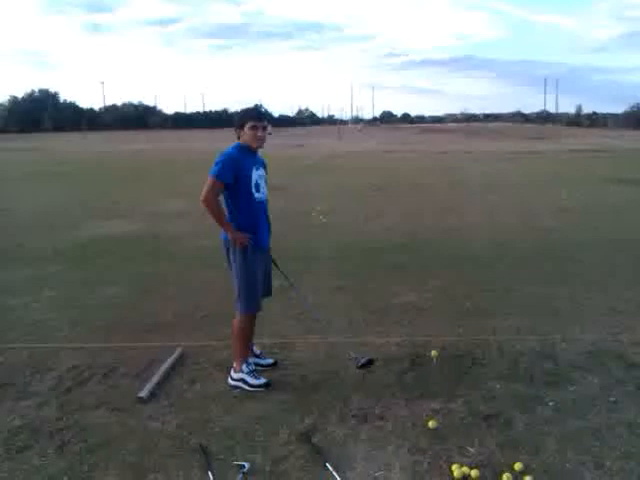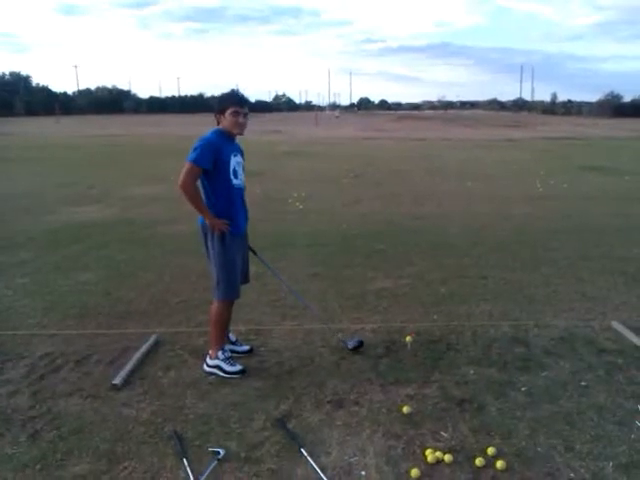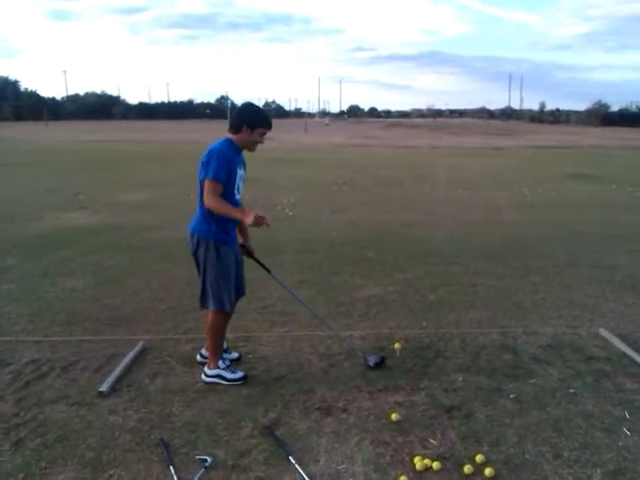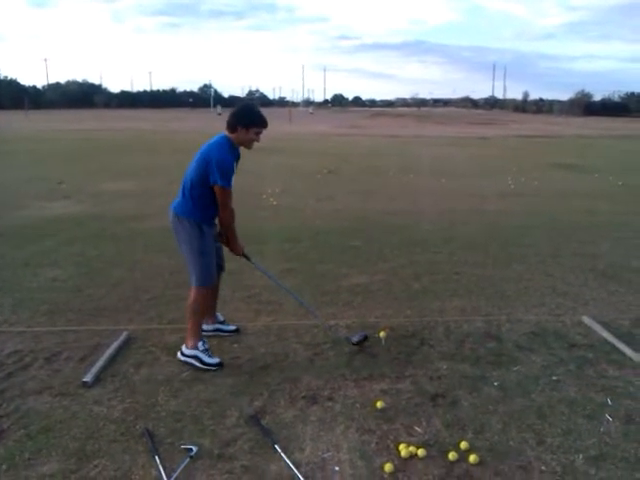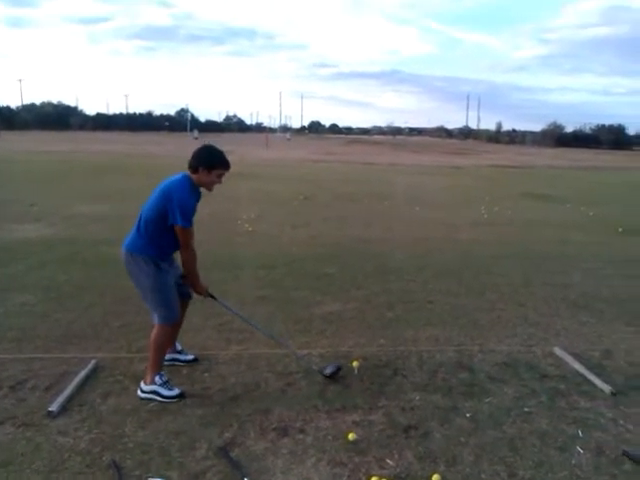
dt=1s
person 1, frame 1
left shoulder: (259, 161)
right shoulder: (231, 157)
right elbow: (208, 196)
right wrist: (231, 231)
left hip: (260, 241)
right hip: (243, 244)
left knee: (254, 302)
right knee: (246, 306)
left ankle: (249, 351)
right ankle: (239, 369)
person 1, frame 2
left shoulder: (235, 147)
right shoulder: (210, 143)
right elbow: (185, 182)
right wrist: (209, 217)
left hip: (237, 227)
right hip: (221, 230)
left knee: (232, 288)
right knee: (225, 293)
left ankle: (225, 338)
right ankle: (214, 355)
person 1, frame 3
left shoulder: (237, 156)
right shoulder: (219, 154)
right elbow: (211, 200)
left wrist: (243, 236)
right wrist: (246, 218)
left hip: (226, 237)
right hip: (211, 238)
left knee: (231, 296)
right knee: (219, 302)
left ankle: (212, 348)
right ankle: (213, 366)
person 1, frame 4
left shoulder: (226, 146)
right shoulder: (221, 155)
left elbow: (221, 202)
right elbow: (225, 206)
left wrist: (224, 232)
right wrist: (233, 240)
left hip: (201, 217)
right hip: (190, 219)
left knee: (215, 270)
right knee: (202, 280)
left ankle: (210, 321)
right ankle: (191, 345)
person 1, frame 5
left shoulder: (187, 185)
right shoulder: (182, 194)
left elbow: (184, 242)
right elbow: (187, 246)
left wrist: (189, 276)
right wrist: (196, 281)
left hip: (159, 252)
right hip: (143, 256)
left knee: (181, 297)
right knee: (166, 316)
left ankle: (170, 350)
right ankle: (150, 382)
